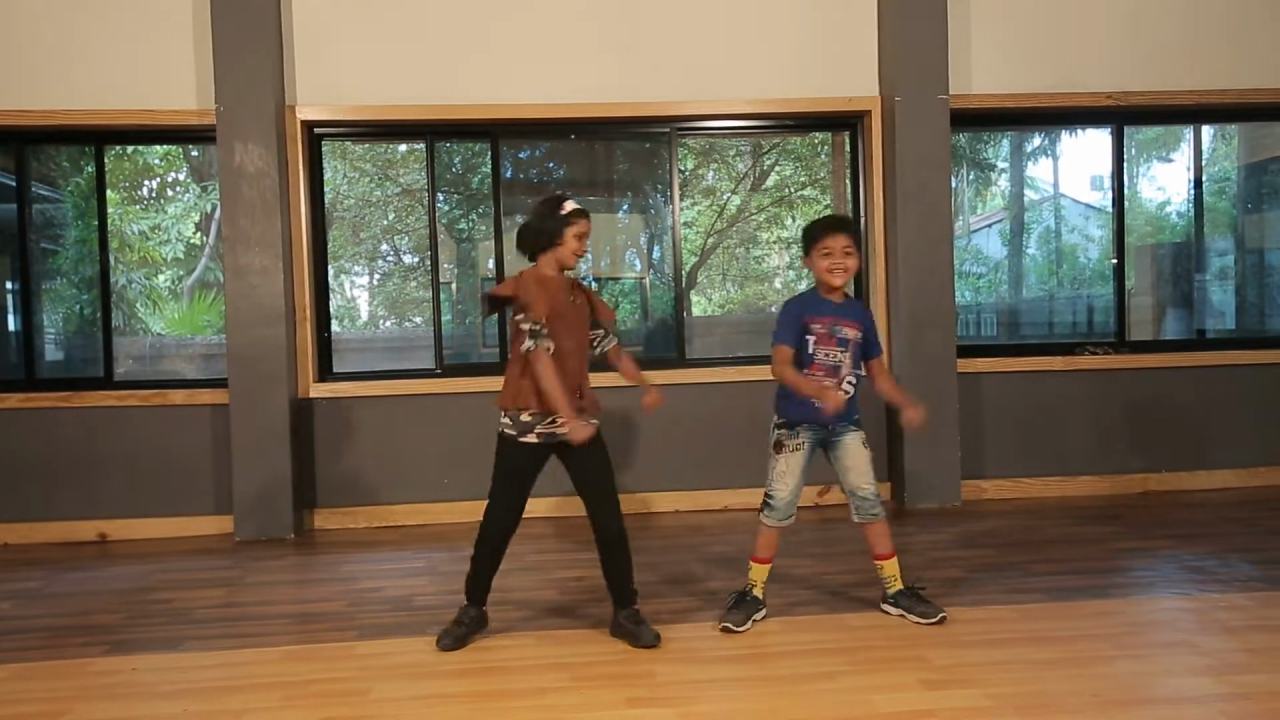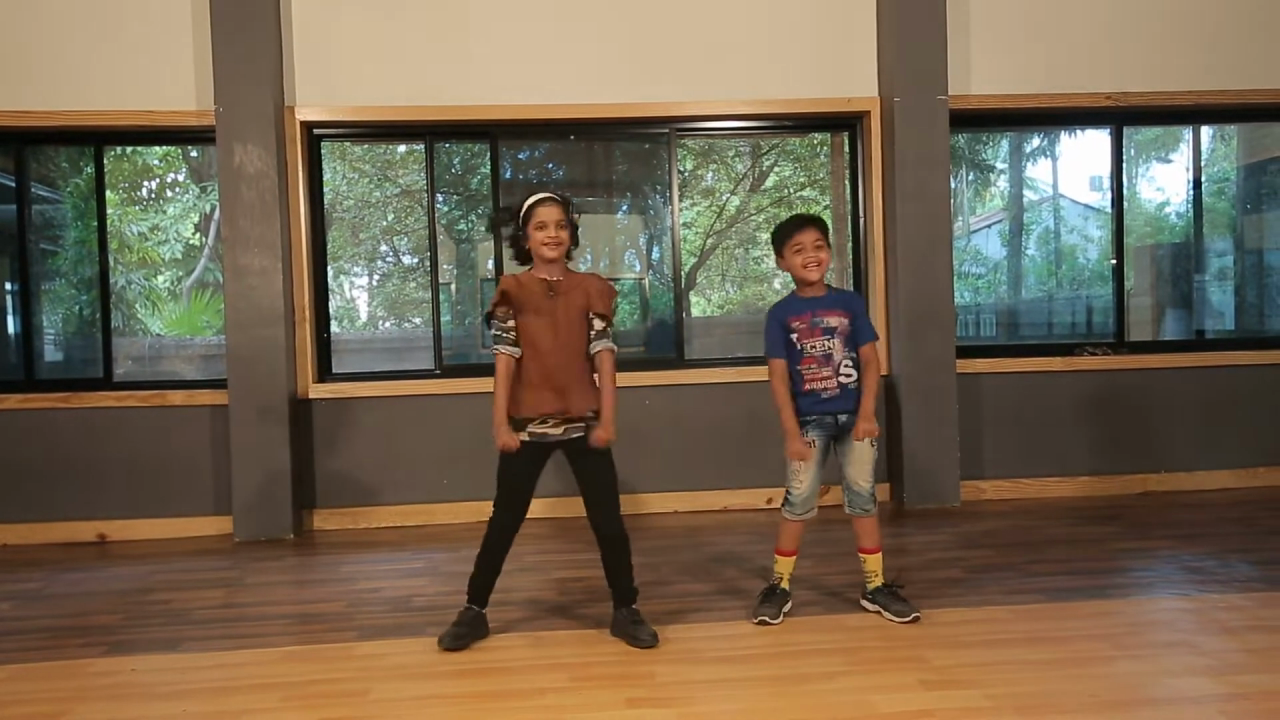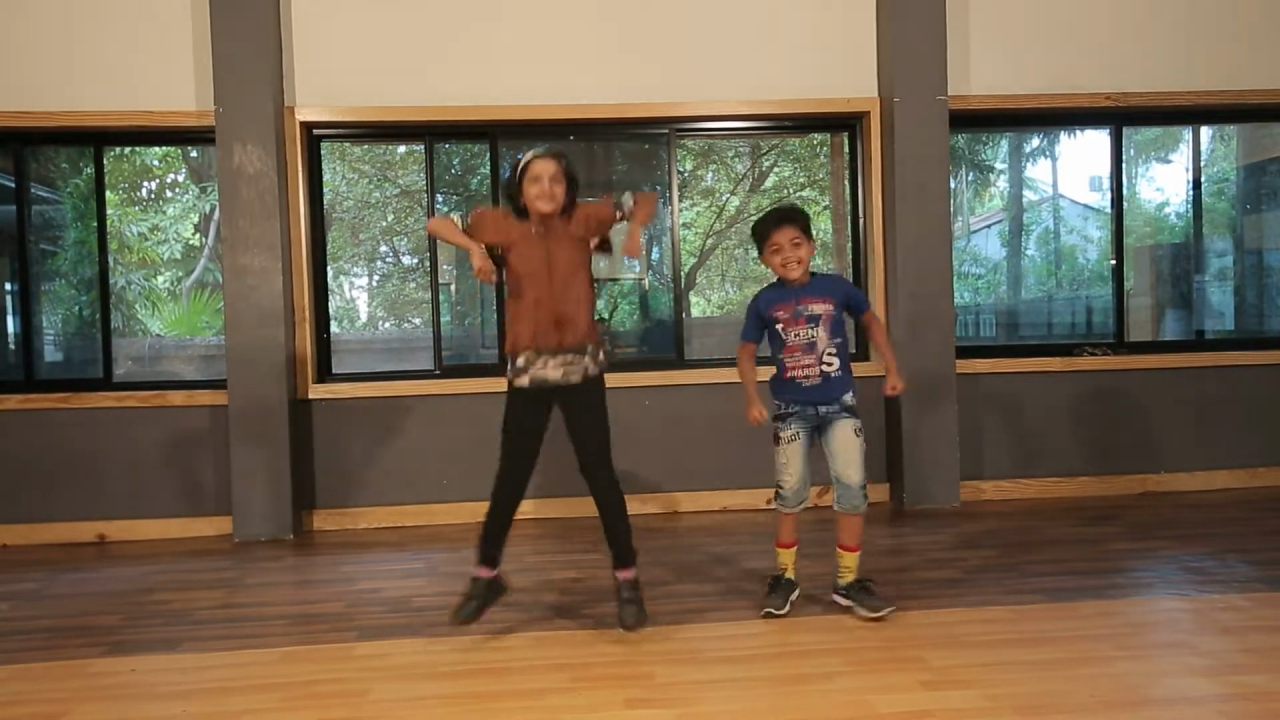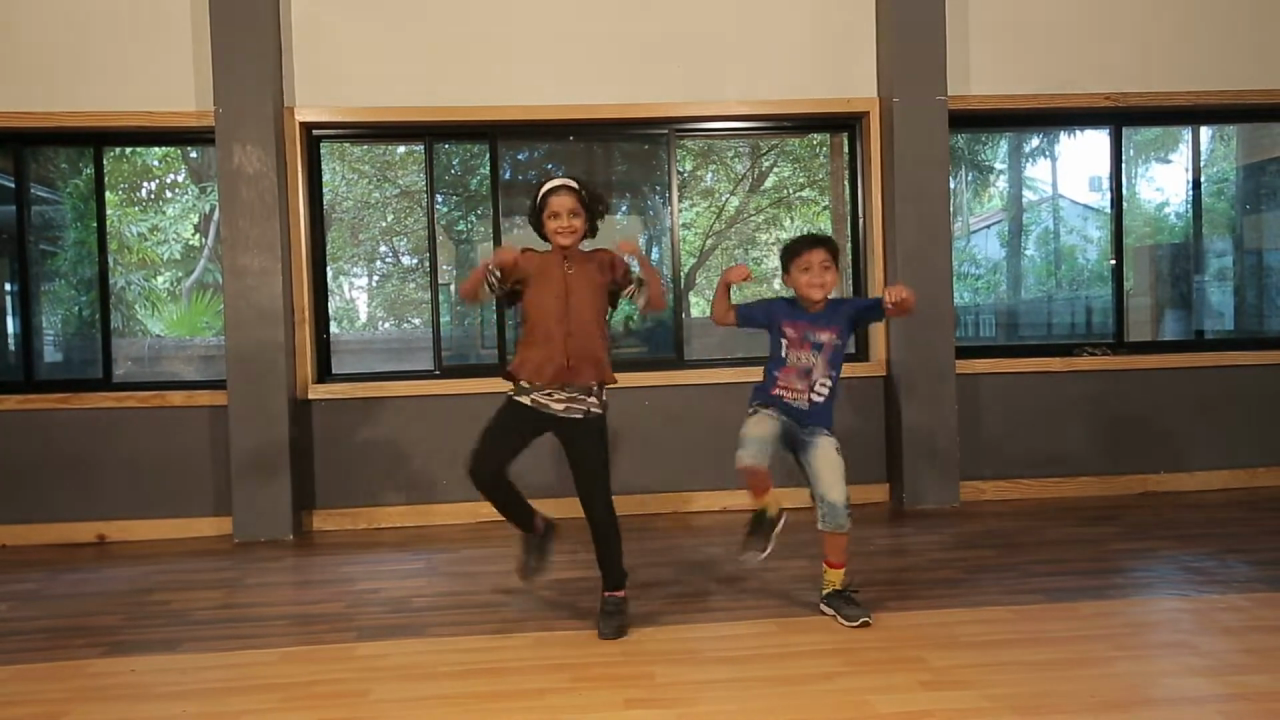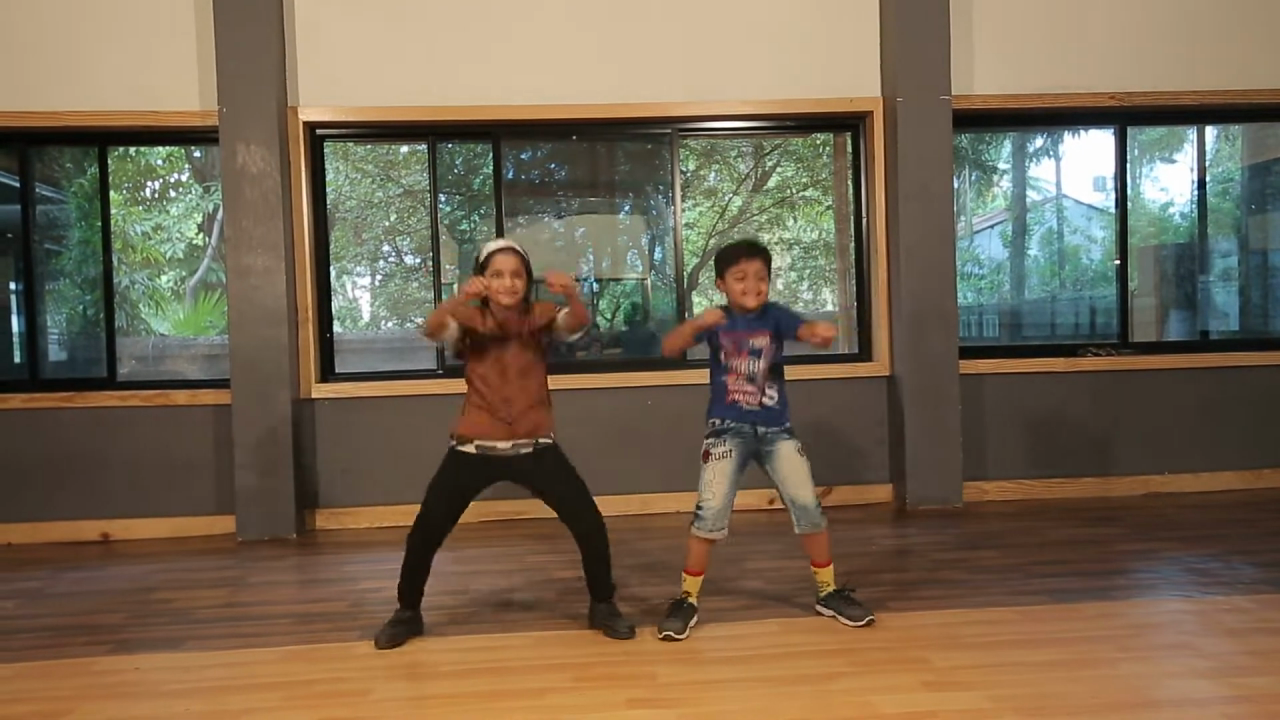
dt=0.5s
person 1, frame 1
left shoulder: (579, 295)
right shoulder: (528, 288)
left elbow: (608, 345)
right elbow: (537, 354)
left wrist: (644, 384)
right wrist: (565, 415)
left hip: (577, 416)
right hip: (526, 421)
left knee: (607, 514)
right knee: (501, 520)
left ankle: (624, 612)
right ankle: (472, 610)
person 1, frame 2
left shoulder: (590, 289)
right shoulder: (514, 291)
left elbow: (604, 354)
right elbow: (505, 358)
left wrist: (609, 417)
right wrist: (500, 421)
left hip: (583, 421)
right hip: (527, 422)
left knee: (607, 518)
right knee: (505, 519)
left ankle: (625, 610)
right ankle: (474, 611)
person 1, frame 3
left shoulder: (584, 221)
right shoulder: (504, 230)
left elbow: (644, 202)
right elbow: (436, 224)
left wrist: (638, 232)
right wrist: (471, 247)
left hip: (581, 369)
right hip: (528, 371)
left knee: (600, 475)
right knee: (511, 479)
left ankle: (626, 579)
right ankle: (486, 576)
person 1, frame 4
left shoulder: (607, 265)
right shoulder: (526, 263)
left elbow: (656, 302)
right elbow: (468, 293)
left wrist: (640, 259)
right wrist: (494, 264)
left hip: (584, 400)
right hip: (530, 395)
left knee: (597, 502)
right knee: (482, 467)
left ankle: (614, 594)
right ankle: (533, 527)
person 1, frame 5
left shoulder: (540, 317)
right shoulder: (469, 320)
left elbow: (580, 322)
right elbow: (433, 330)
left wrist: (572, 294)
right wrist: (465, 297)
left hip: (533, 444)
right hip: (476, 445)
left knee: (589, 524)
right knee: (425, 533)
left ankle: (604, 605)
right ankle: (408, 612)
person 2, frame 1
left shoulder: (861, 315)
right shoulder: (799, 307)
left elbow: (878, 370)
right elbow: (780, 365)
left wrist: (905, 403)
right wrist: (813, 392)
left hip: (845, 423)
right hip: (795, 422)
left knee: (869, 502)
right knee: (778, 508)
left ankle: (895, 591)
right ankle: (752, 597)
person 2, frame 2
left shoulder: (850, 303)
right shoulder: (781, 313)
left elbow: (870, 359)
right elbow: (778, 375)
left wrist: (867, 414)
right wrist: (791, 431)
left hip: (853, 413)
right hip: (809, 417)
left knee: (862, 498)
right knee: (799, 500)
left ankle: (875, 586)
right ankle: (779, 586)
person 2, frame 3
left shoulder: (838, 287)
right shoulder: (764, 301)
left elbow: (871, 320)
right elbow: (746, 352)
left wrist: (891, 368)
right wrist: (753, 397)
left hip: (838, 404)
right hip: (790, 408)
left knee: (851, 489)
right knee: (789, 495)
left ankle: (849, 582)
right ankle: (784, 578)
person 2, frame 4
left shoulder: (847, 311)
right shoulder: (776, 310)
left elbow: (895, 307)
right elbow: (721, 317)
left wrist: (900, 297)
right wrist: (724, 283)
left hip: (816, 425)
right hip: (770, 411)
left knee: (836, 509)
right knee: (750, 459)
left ankle: (833, 591)
right ankle: (766, 512)
person 2, frame 5
left shoulder: (777, 315)
right shoulder: (715, 321)
left elbow: (809, 331)
right elbow: (670, 348)
left wrist: (823, 330)
right wrist: (696, 324)
left hip: (775, 427)
right hip: (726, 427)
left knee: (808, 509)
right knee: (710, 514)
left ankle: (829, 592)
right ankle: (686, 598)
